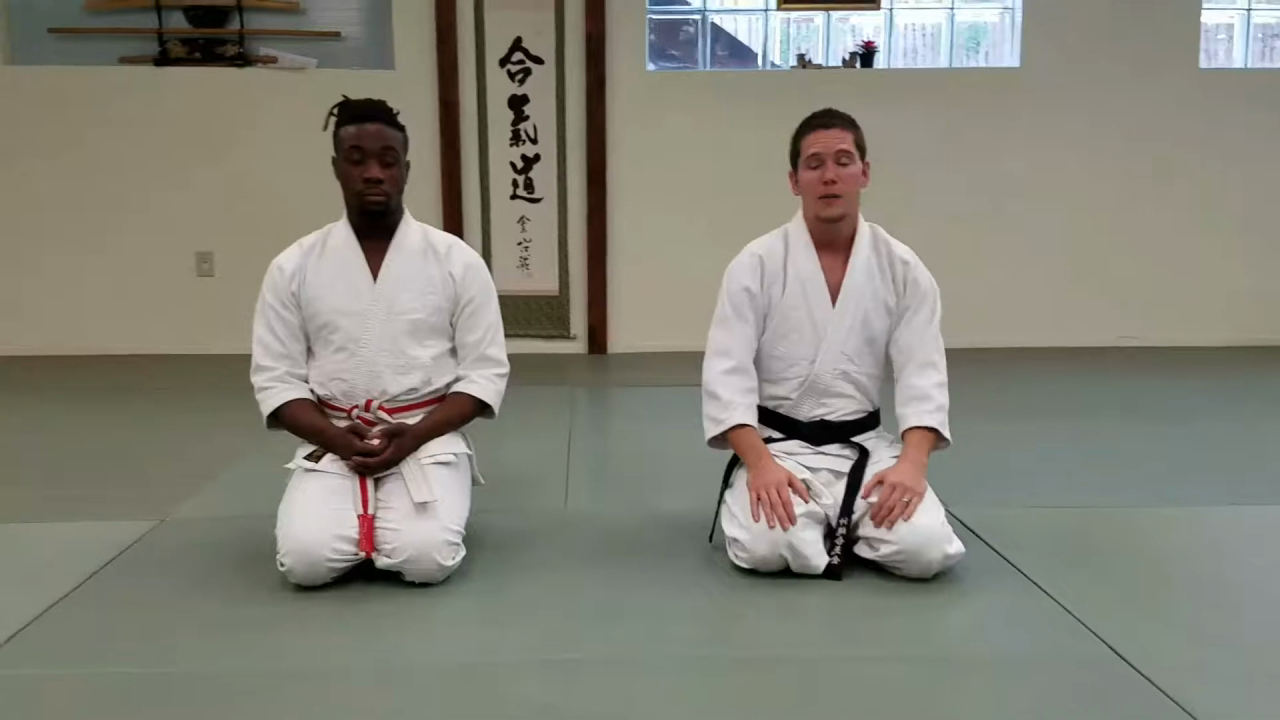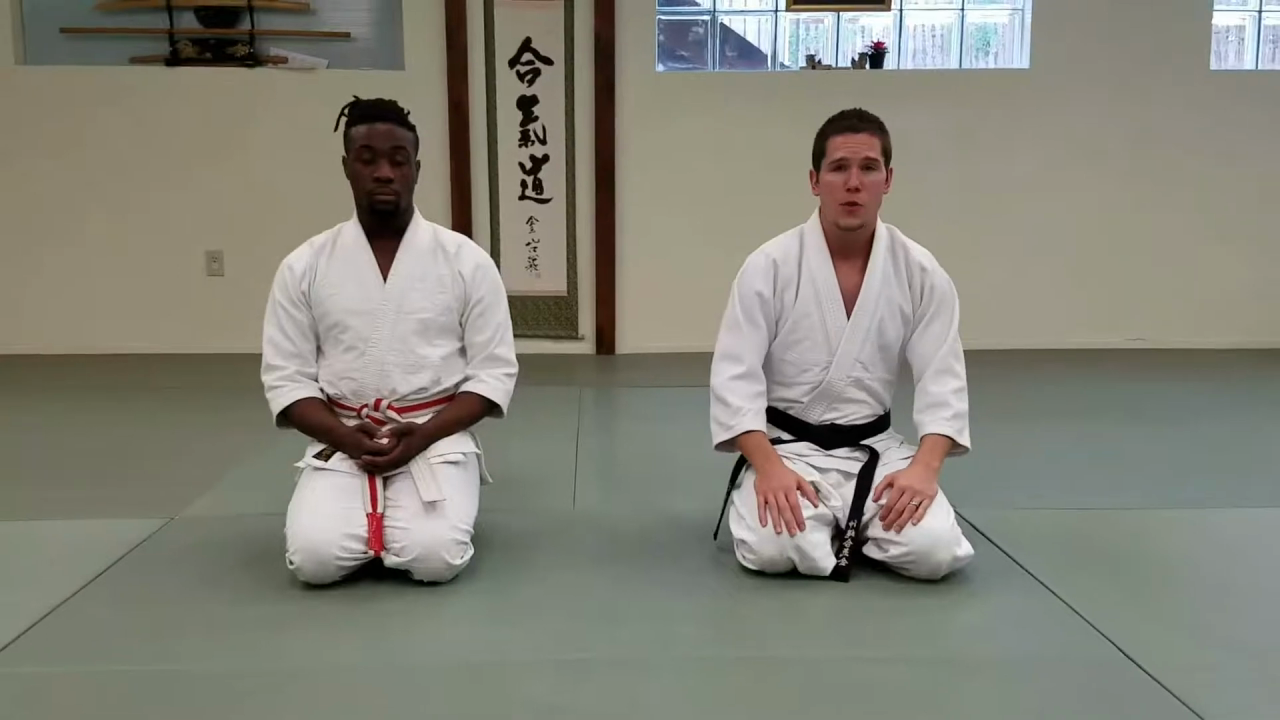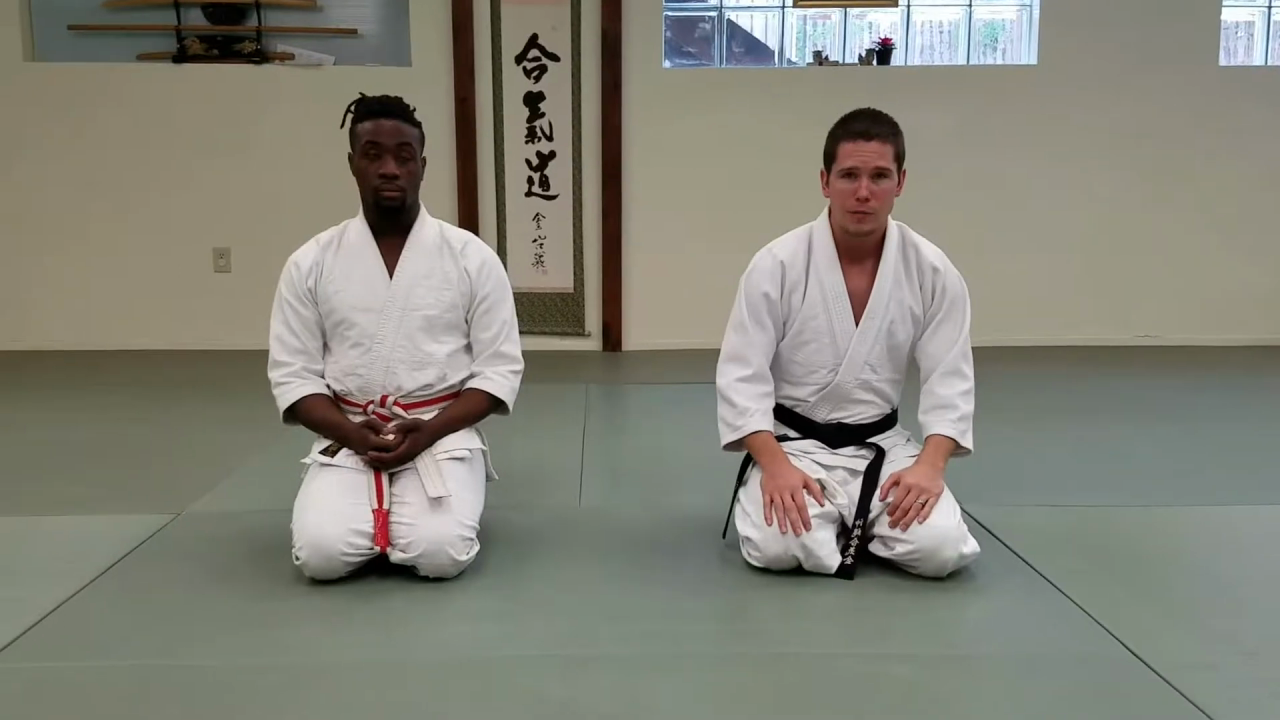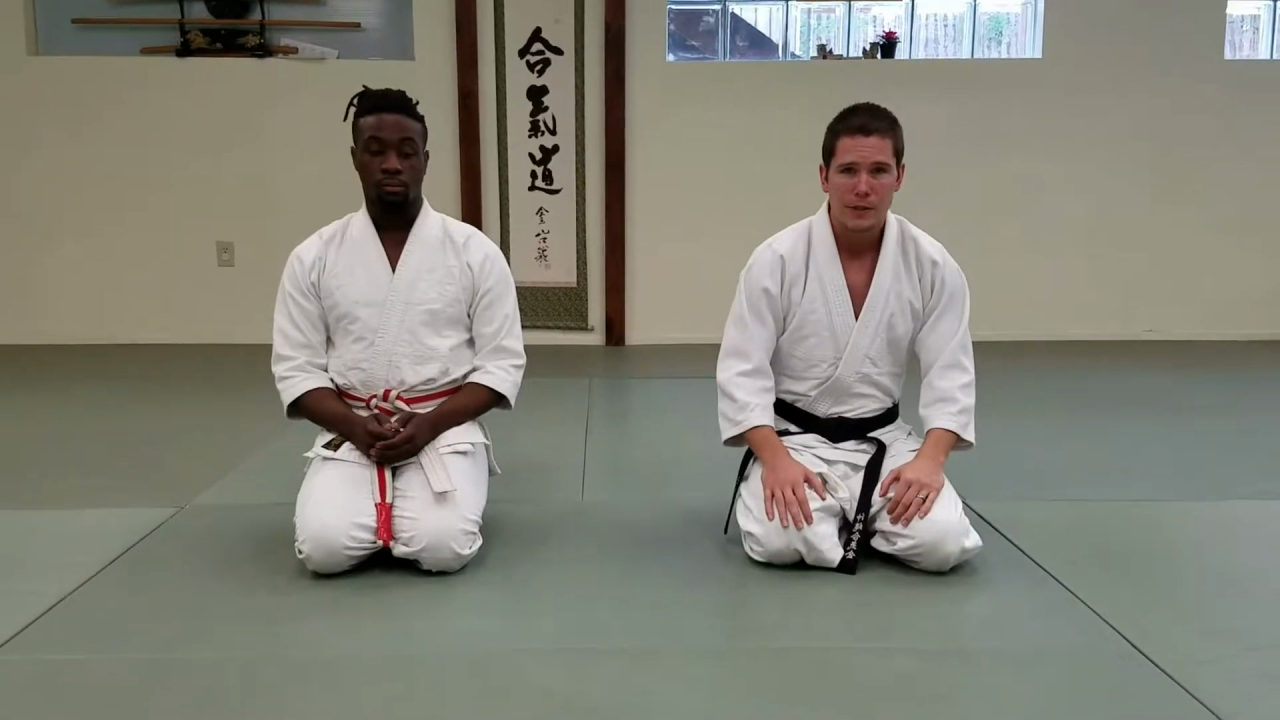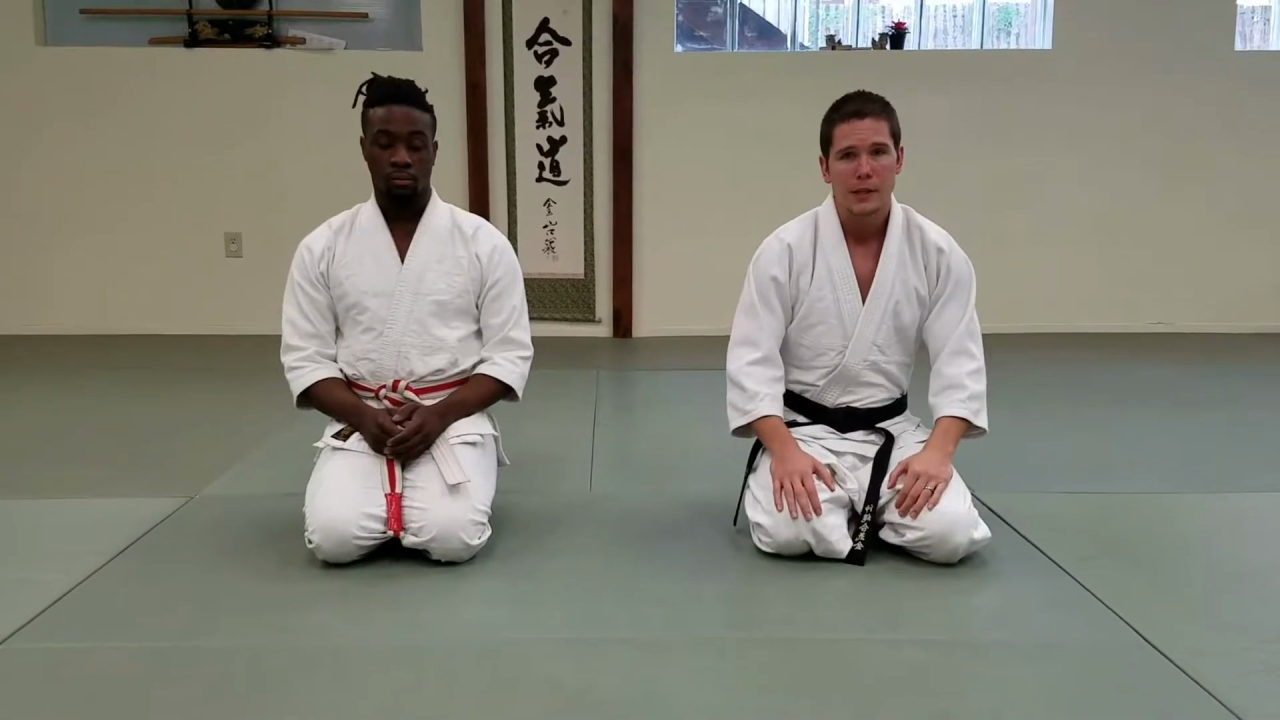
dt=0.3s
person 1, frame 1
left shoulder: (456, 260)
right shoulder: (293, 267)
left elbow: (486, 371)
right elbow: (276, 378)
left wrist: (414, 435)
right wrist: (337, 438)
left hip: (427, 438)
right hip: (331, 444)
left knee: (426, 559)
right knee: (306, 562)
left ankle: (394, 519)
right ankle: (359, 520)
person 1, frame 2
left shoulder: (466, 260)
right shoulder: (304, 266)
left elbow: (494, 371)
right elbow: (286, 377)
left wrist: (424, 435)
right wrist: (346, 437)
left hip: (437, 437)
right hip: (341, 441)
left knee: (433, 555)
right knee: (315, 558)
left ankle: (401, 516)
right ankle: (370, 518)
person 1, frame 3
left shoulder: (471, 257)
right shoulder: (310, 262)
left elbow: (500, 368)
right elbow: (292, 373)
left wrist: (428, 431)
right wrist: (352, 433)
left hip: (442, 434)
right hip: (346, 438)
left knee: (439, 553)
right knee: (321, 555)
left ankle: (417, 512)
right ankle: (379, 515)
person 1, frame 4
left shoulder: (474, 251)
right shoulder: (313, 257)
left elbow: (502, 363)
right elbow: (296, 368)
left wrist: (430, 424)
right wrist: (356, 426)
left hip: (444, 427)
right hip: (350, 431)
left knee: (442, 547)
right knee: (324, 548)
left ankle: (411, 508)
right ankle: (380, 510)
person 1, frame 5
left shoulder: (483, 242)
right shoulder: (322, 247)
left elbow: (509, 354)
right elbow: (305, 358)
left wrist: (438, 415)
right wrist: (365, 417)
left hip: (453, 419)
right hip: (360, 422)
left knee: (452, 537)
right knee: (334, 537)
left ankle: (424, 495)
right ankle: (391, 499)
person 2, frame 1
left shoulder: (902, 268)
right shoulder: (755, 264)
left elbow: (922, 376)
right elbow: (726, 375)
left wrist: (910, 463)
right wrist: (759, 464)
left hip: (865, 446)
right hip: (777, 446)
left knee: (925, 549)
right knee: (765, 548)
left ankle: (841, 524)
right ankle: (813, 520)
person 2, frame 2
left shoulder: (921, 272)
right shoulder: (769, 264)
left elbow: (942, 380)
right elbow: (735, 377)
left wrist: (924, 466)
right wrist: (768, 467)
left hip: (875, 448)
right hip: (787, 448)
left knee: (934, 551)
right knee: (773, 549)
left ankle: (847, 525)
right ankle: (839, 525)
person 2, frame 3
left shoulder: (933, 272)
right shoulder: (777, 264)
left elbow: (950, 380)
right elbow: (742, 376)
left wrist: (930, 465)
right wrist: (775, 466)
left hip: (882, 446)
right hip: (792, 443)
left knee: (940, 549)
right knee: (776, 547)
left ankle: (850, 523)
right ankle: (831, 521)
person 2, frame 4
left shoulder: (932, 265)
right shoulder: (777, 258)
left elbow: (950, 374)
right elbow: (741, 371)
left wrist: (929, 460)
right wrist: (775, 460)
left hip: (883, 439)
right hip: (794, 438)
left knee: (942, 542)
right knee: (779, 540)
left ankle: (854, 517)
right ankle: (833, 514)
person 2, frame 5
left shoulder: (938, 253)
right shoulder: (784, 249)
left elbow: (960, 362)
right elbow: (751, 362)
left wrist: (938, 451)
right wrist: (784, 451)
left hip: (892, 430)
right hip: (804, 429)
left knee: (950, 534)
right knee: (789, 533)
left ankle: (863, 507)
right ankle: (842, 505)
